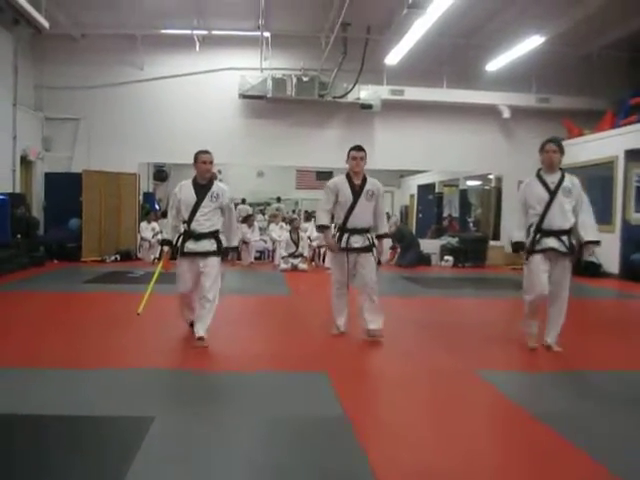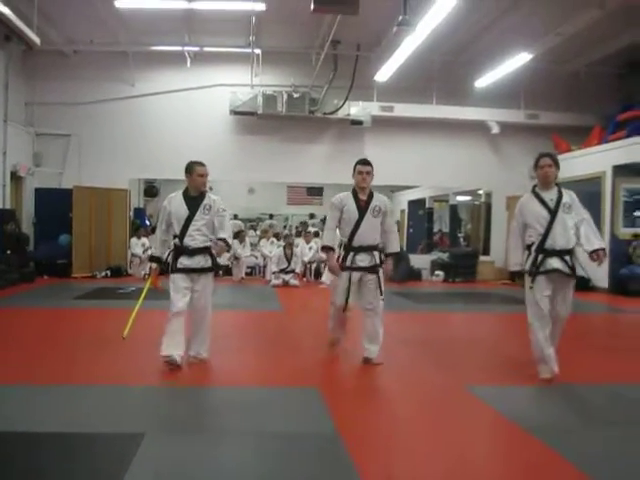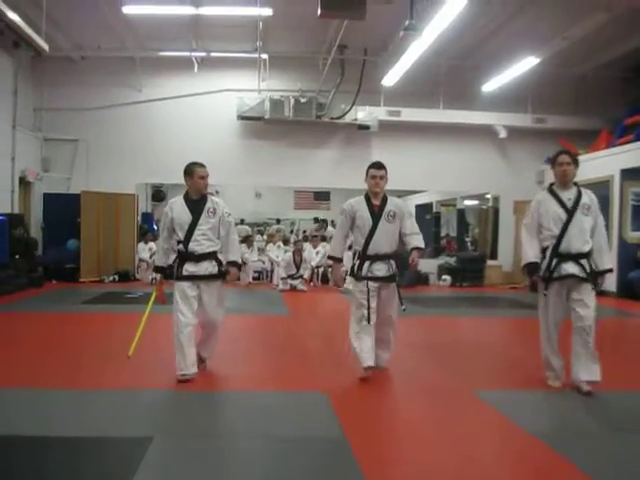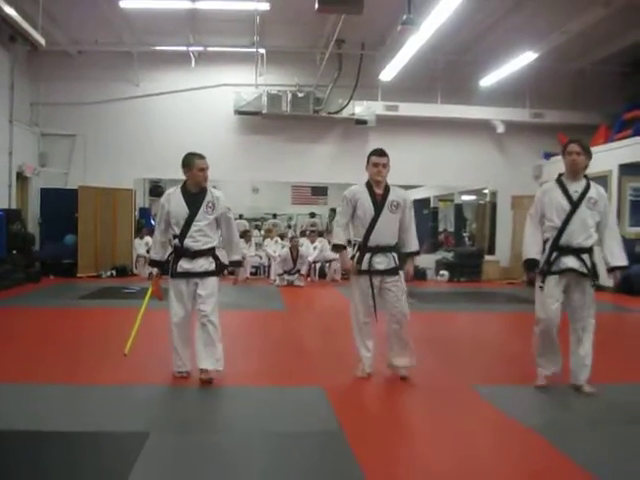
dt=0.3s
person 1, frame 1
left shoulder: (572, 183)
right shoulder: (530, 184)
left elbow: (583, 210)
right elbow: (522, 215)
left wrist: (589, 238)
right wrist: (519, 242)
left hip: (563, 243)
right hip: (537, 242)
left knee: (559, 294)
right knee: (537, 291)
left ankle: (551, 337)
right ankle: (532, 332)
person 1, frame 2
left shoulder: (570, 198)
right shoulder: (526, 202)
left elbow: (584, 223)
right elbow: (516, 236)
left wrist: (596, 247)
right wrist: (516, 267)
left hip: (564, 263)
right hip: (538, 263)
left knee: (560, 315)
right knee: (540, 315)
left ankle: (545, 355)
right ankle: (547, 366)
person 1, frame 3
left shoulder: (589, 199)
right shoulder: (541, 200)
left elbow: (598, 235)
right elbow: (529, 233)
left wrist: (602, 268)
right wrist: (532, 264)
left hip: (582, 268)
right hip: (553, 268)
left knee: (585, 323)
right knee: (550, 324)
left ankle: (583, 378)
right ankle: (554, 374)
person 1, frame 4
left shoulder: (598, 193)
right shoulder: (547, 191)
left elbow: (608, 230)
right elbow: (534, 226)
left wrist: (615, 263)
right wrist: (532, 261)
left hip: (583, 263)
right hip: (552, 262)
left knee: (583, 322)
right knee: (546, 318)
left ankle: (580, 378)
right ankle: (545, 370)
person 2, frame 1
left shoulder: (222, 190)
right shoulder: (182, 188)
left elbow: (230, 219)
right elbow: (173, 217)
right wrist: (167, 244)
left hip: (211, 245)
right hip: (187, 244)
left knee: (208, 291)
right knee: (185, 289)
left ankle: (200, 333)
right ankle: (192, 317)
person 2, frame 2
left shoulder: (215, 202)
right shoulder: (172, 201)
left elbow: (224, 227)
right elbow: (162, 232)
left wrist: (222, 242)
right wrist: (156, 260)
left hip: (204, 261)
right hip: (179, 260)
left knee: (202, 310)
right knee: (177, 308)
left ankle: (197, 351)
right ankle: (172, 354)
person 2, frame 3
left shoulder: (217, 205)
right shoulder: (173, 206)
left elbow: (229, 235)
right elbow: (165, 240)
left wrist: (233, 263)
right wrist: (160, 270)
left hip: (211, 267)
right hip: (184, 268)
left knee: (212, 317)
right knee: (184, 320)
left ankle: (201, 352)
right ankle: (186, 368)
person 2, frame 4
left shoulder: (217, 198)
right shoulder: (169, 198)
left elbow: (229, 232)
right elbow: (161, 233)
left wrist: (236, 263)
right wrist: (156, 265)
left hip: (207, 264)
right hip: (180, 264)
left knee: (208, 316)
right knee: (179, 317)
left ankle: (207, 367)
right ankle: (181, 365)
person 3, frame 1
left shoulder: (376, 186)
right shoulder: (335, 184)
left elbow: (380, 214)
right elbow: (324, 210)
left wrist: (380, 241)
right wrist: (327, 233)
left hip: (366, 241)
right hip: (342, 240)
left knee: (370, 284)
right knee: (340, 285)
left ankle: (373, 327)
right ankle: (339, 323)
person 3, frame 2
left shoulder: (383, 203)
right shoulder: (340, 200)
left elbow: (390, 232)
right elbow: (330, 228)
left wrist: (389, 258)
right wrist: (330, 255)
left hip: (372, 260)
right hip: (347, 259)
left knee: (374, 307)
right knee: (339, 303)
left ankle: (371, 352)
right ankle: (336, 334)
person 3, frame 3
left shoulder: (399, 206)
right shoulder: (352, 206)
left elbow: (412, 232)
right elbow: (340, 236)
left wrist: (415, 251)
right wrist: (336, 265)
left hip: (388, 268)
right hip: (362, 268)
left knee: (387, 318)
right knee: (363, 317)
left ankle: (379, 359)
right ankle: (366, 364)
person 3, frame 4
left shoulder: (401, 197)
right shoulder: (353, 194)
left elbow: (408, 230)
right elbow: (340, 225)
left wrist: (410, 259)
right wrist: (343, 254)
left hip: (390, 261)
right hip: (363, 261)
left knee: (399, 313)
right knee: (363, 315)
left ankle: (399, 361)
right ankle: (365, 362)
